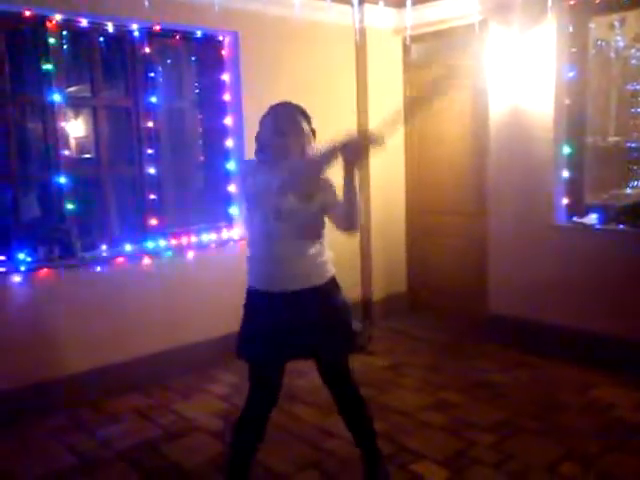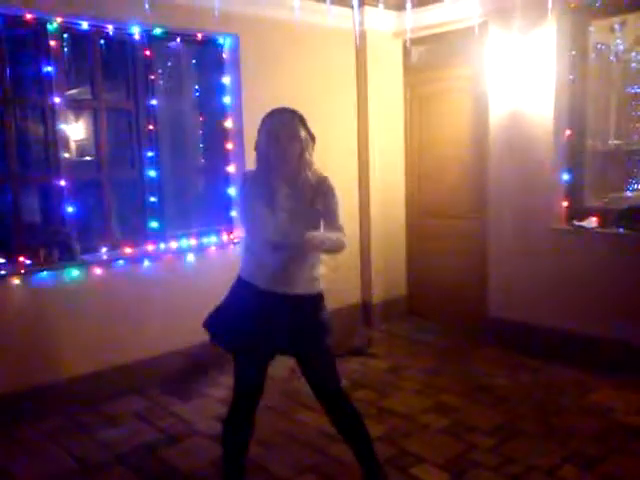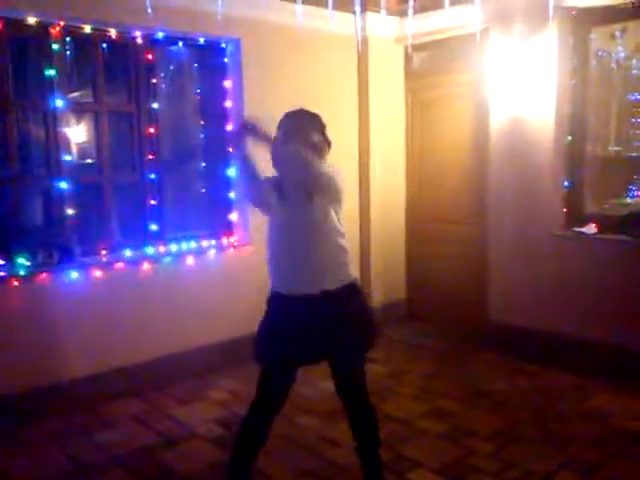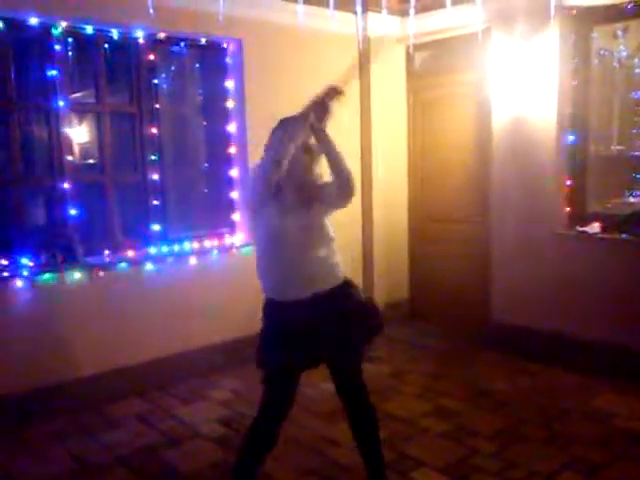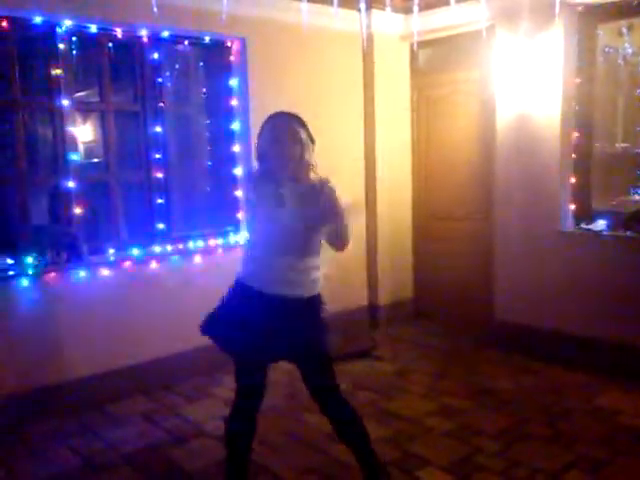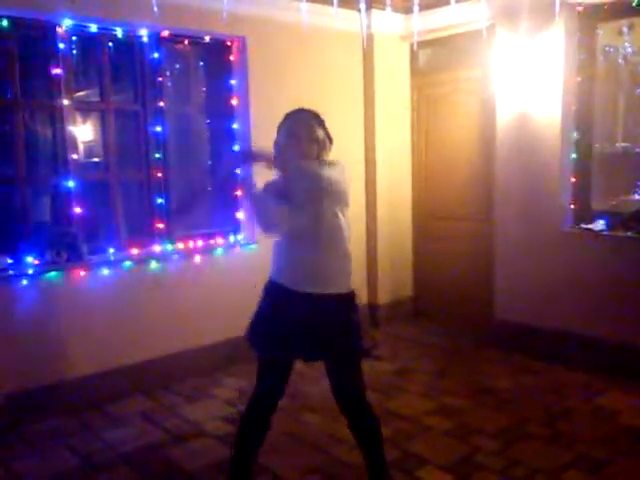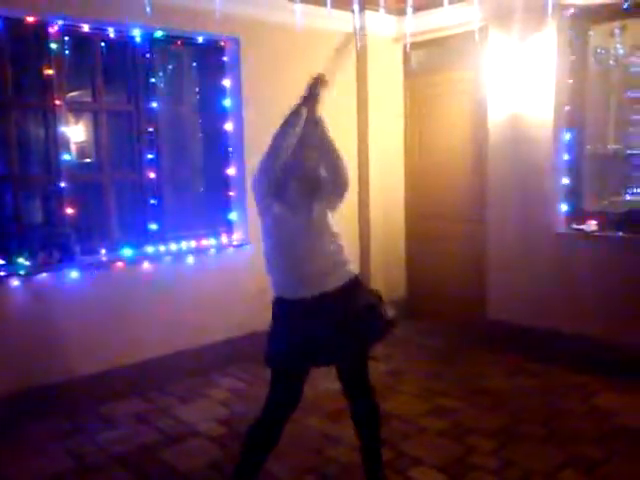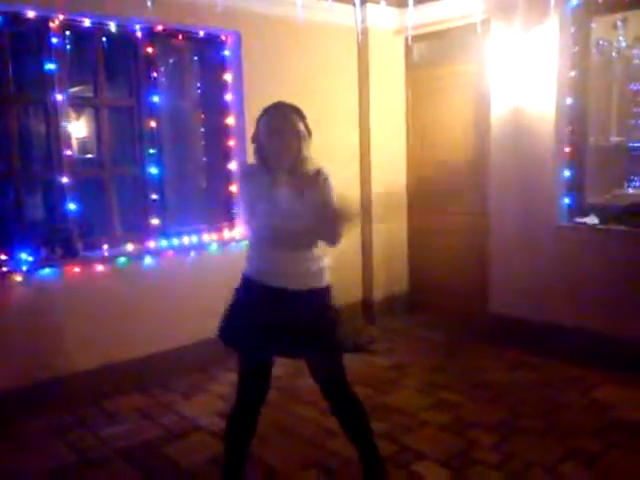
dt=0.3s
person 1, frame 1
left shoulder: (319, 182)
right shoulder: (253, 173)
left elbow: (349, 223)
right elbow: (285, 179)
left wrist: (350, 168)
right wrist: (338, 148)
left hip: (319, 297)
right hip: (269, 301)
left knee: (344, 388)
right knee: (262, 399)
person 1, frame 2
left shoulder: (321, 186)
right shoulder: (251, 185)
left elbow: (337, 238)
right elbow: (262, 241)
left wrist: (310, 240)
right wrist: (282, 252)
left hip: (304, 303)
right hip: (256, 299)
left knee: (331, 392)
right knee: (246, 397)
person 1, frame 3
left shoulder: (327, 189)
right shoulder: (274, 189)
left elbow: (315, 170)
right elbow: (260, 197)
left wrist: (266, 136)
right wrist: (244, 151)
left hip: (338, 302)
right hip: (289, 306)
left knee: (355, 394)
right knee: (267, 403)
person 1, frame 4
left shoulder: (320, 195)
right shoulder: (261, 194)
left elbow: (347, 188)
right elbow: (272, 165)
left wrist: (320, 129)
right wrist: (305, 119)
left hip: (334, 303)
right hip: (286, 313)
left knee: (354, 394)
right knee: (274, 407)
person 1, frame 5
left shoulder: (321, 189)
right shoulder: (255, 185)
left elbow: (340, 242)
right elbow: (274, 230)
left wrist: (333, 206)
right wrist: (304, 214)
left hip: (301, 306)
right hip: (253, 303)
left knee: (330, 398)
right knee: (247, 399)
person 1, frame 6
left shoulder: (333, 176)
right shoulder: (273, 191)
left elbow: (316, 179)
right elbow: (270, 223)
left wrist: (267, 158)
right wrist: (246, 182)
left hip: (334, 303)
right hip: (286, 301)
left knee: (352, 398)
right knee: (264, 398)
person 1, frame 7
left shoulder: (321, 186)
right shoulder: (265, 187)
left elbow: (340, 185)
right elbow: (277, 157)
left wrist: (316, 120)
right wrist: (302, 108)
left hip: (343, 299)
right hip: (295, 308)
left knee: (359, 392)
right knee: (281, 403)
person 1, frame 8
left shoulder: (317, 180)
right shoulder: (252, 177)
left elbow: (331, 235)
right elbow: (271, 220)
left wrist: (329, 216)
right wrist: (316, 215)
left hip: (310, 298)
right hip: (262, 297)
left knee: (336, 389)
right knee: (250, 395)
